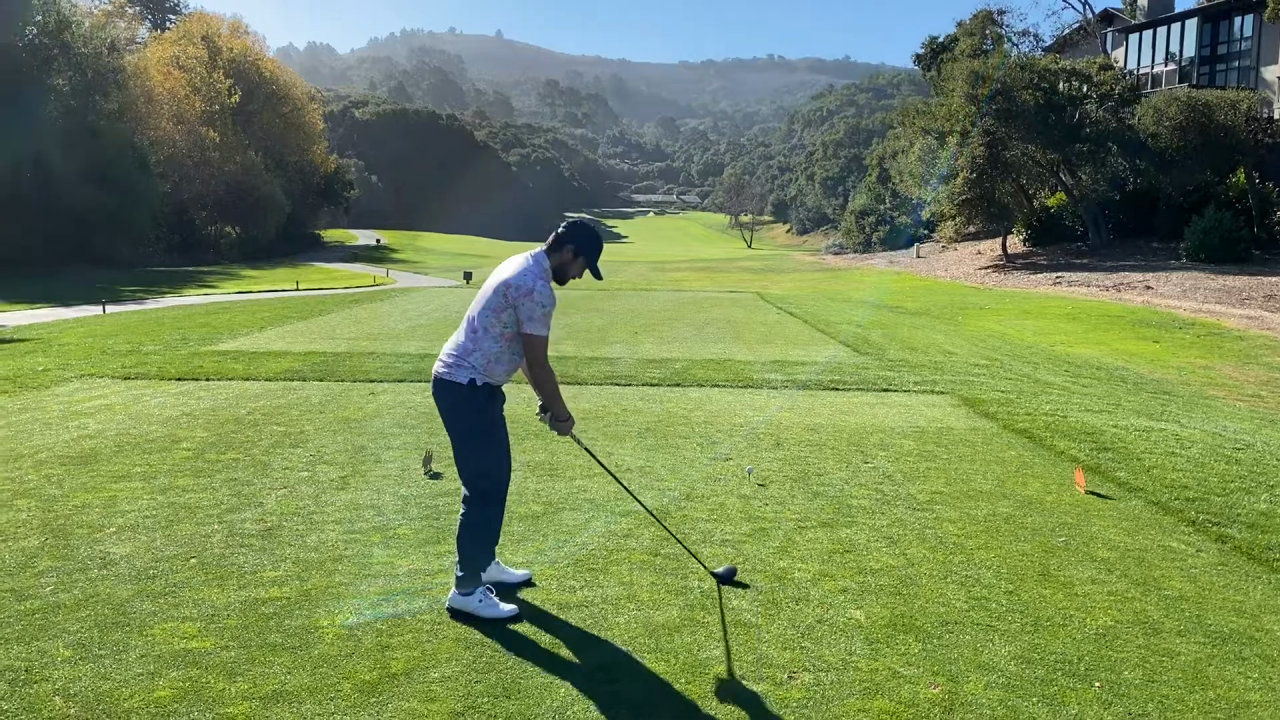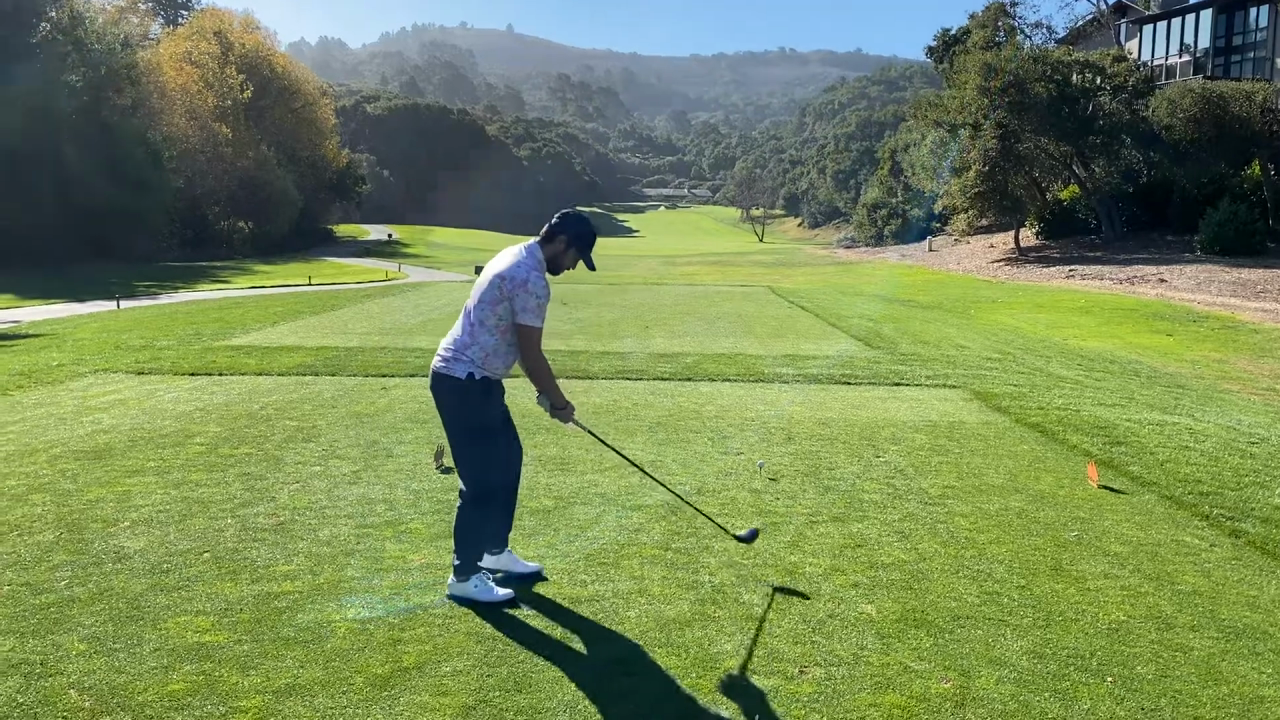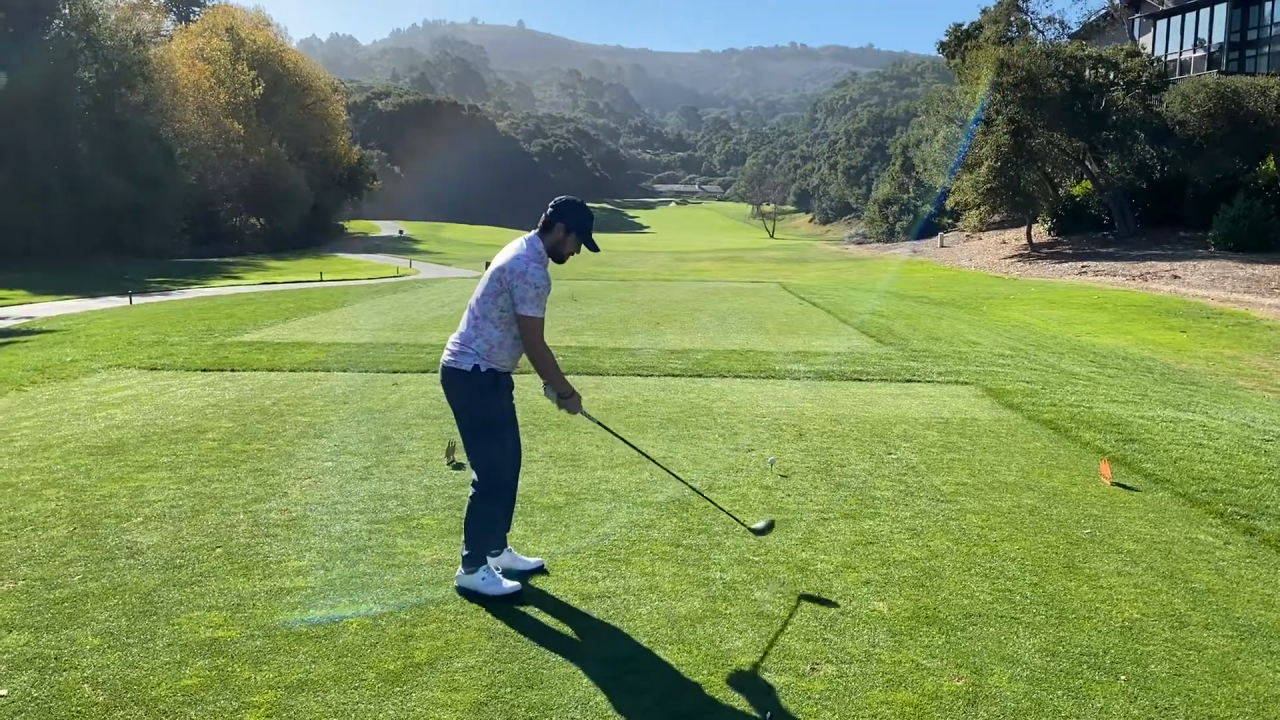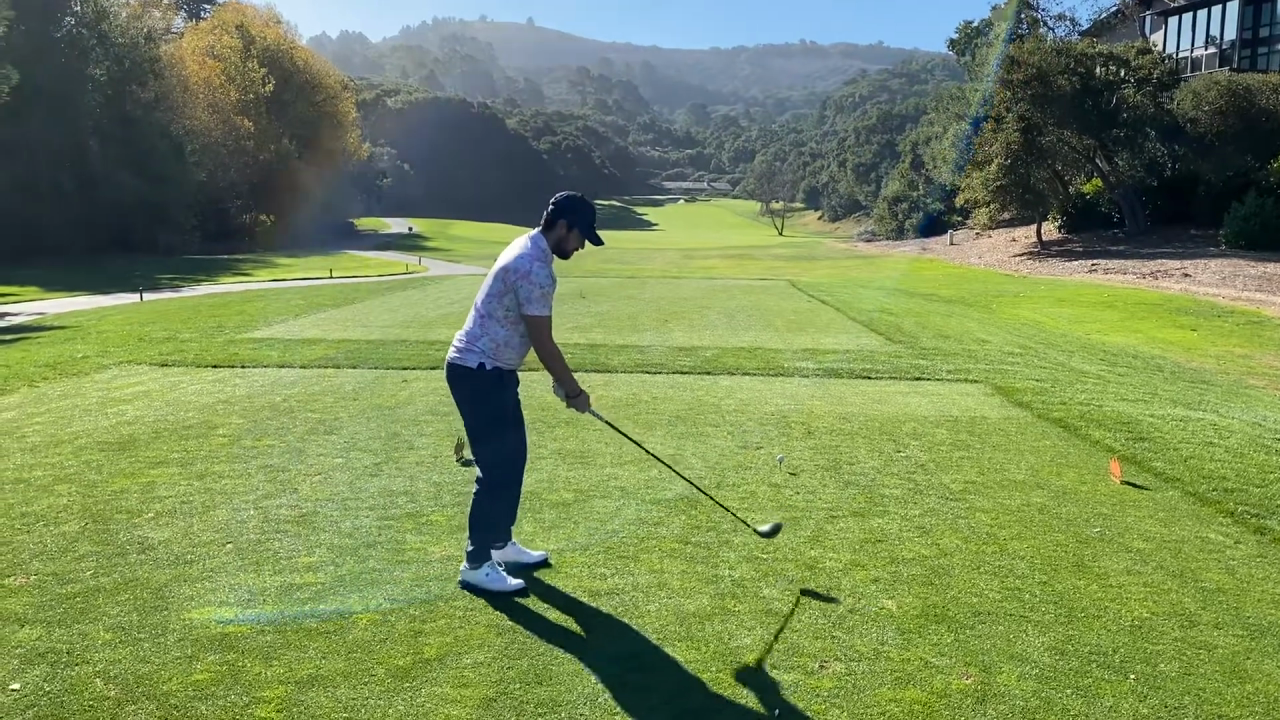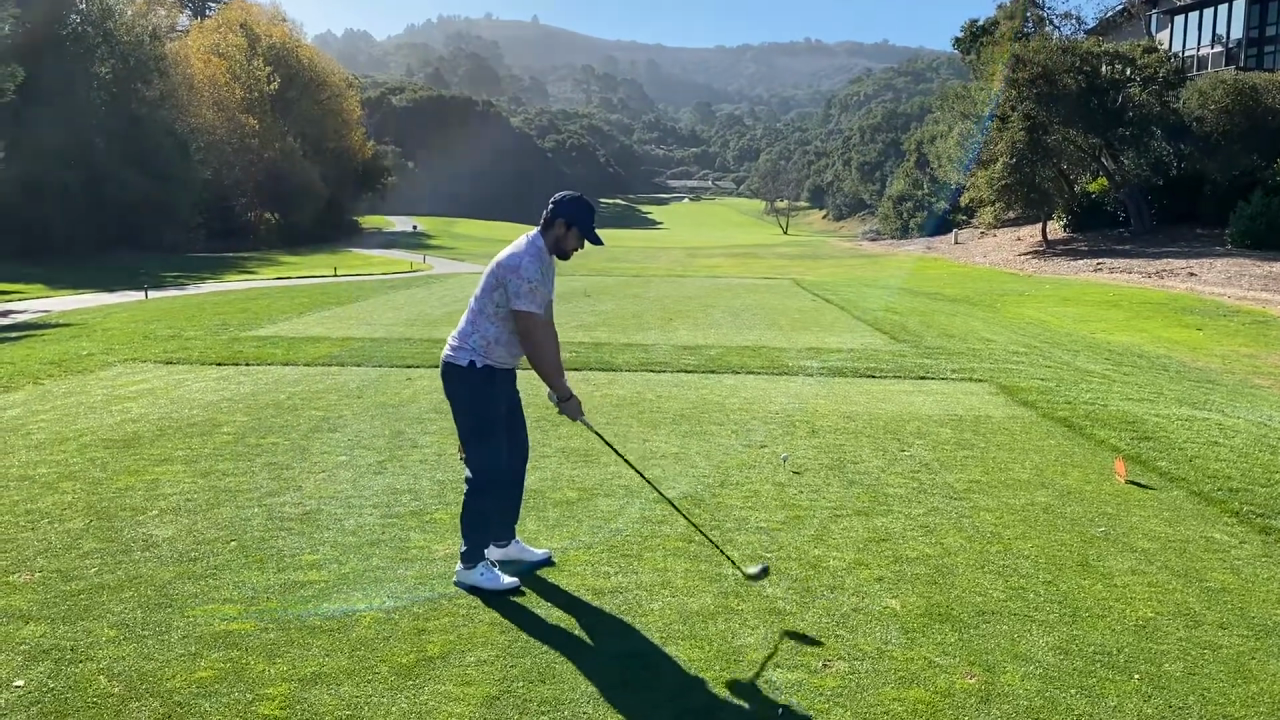
dt=0.5s
person 1, frame 1
left shoulder: (522, 266)
right shoulder: (536, 288)
right elbow: (537, 362)
left wrist: (546, 400)
right wrist: (560, 412)
left hip: (469, 383)
right hip: (465, 387)
left knee: (496, 475)
right knee: (484, 485)
left ankle: (483, 561)
right ankle: (467, 588)
person 1, frame 2
left shoulder: (516, 258)
right shoulder: (531, 280)
right elbow: (531, 354)
left wrist: (545, 392)
right wrist: (558, 401)
left hip: (472, 377)
right hip: (463, 382)
left knee: (506, 460)
right knee: (483, 478)
left ankle: (494, 549)
right ankle: (464, 574)
person 1, frame 3
left shoulder: (522, 253)
right shoulder: (530, 270)
left elbow: (523, 338)
right elbow: (534, 344)
left wrist: (553, 382)
right wrist: (565, 391)
left hip: (485, 373)
right hip: (473, 375)
left knee: (507, 463)
right knee: (492, 472)
left ankle: (495, 550)
right ankle: (473, 566)
person 1, frame 4
left shoulder: (527, 250)
right shoulder: (535, 269)
left elbow: (534, 337)
right elbow: (542, 343)
left wrist: (563, 381)
right wrist: (574, 391)
left hip: (492, 370)
right hip: (477, 371)
left knee: (512, 457)
right knee: (497, 467)
left ankle: (499, 543)
right ankle: (477, 562)
person 1, frame 5
left shoulder: (544, 262)
right shoulder: (524, 264)
left elbow: (545, 327)
right elbow: (529, 341)
left wrist: (561, 383)
right wrist: (561, 393)
left hip: (497, 370)
right hip: (470, 369)
left knee: (514, 456)
right knee: (487, 466)
left ankle: (502, 541)
right ankle: (471, 562)
